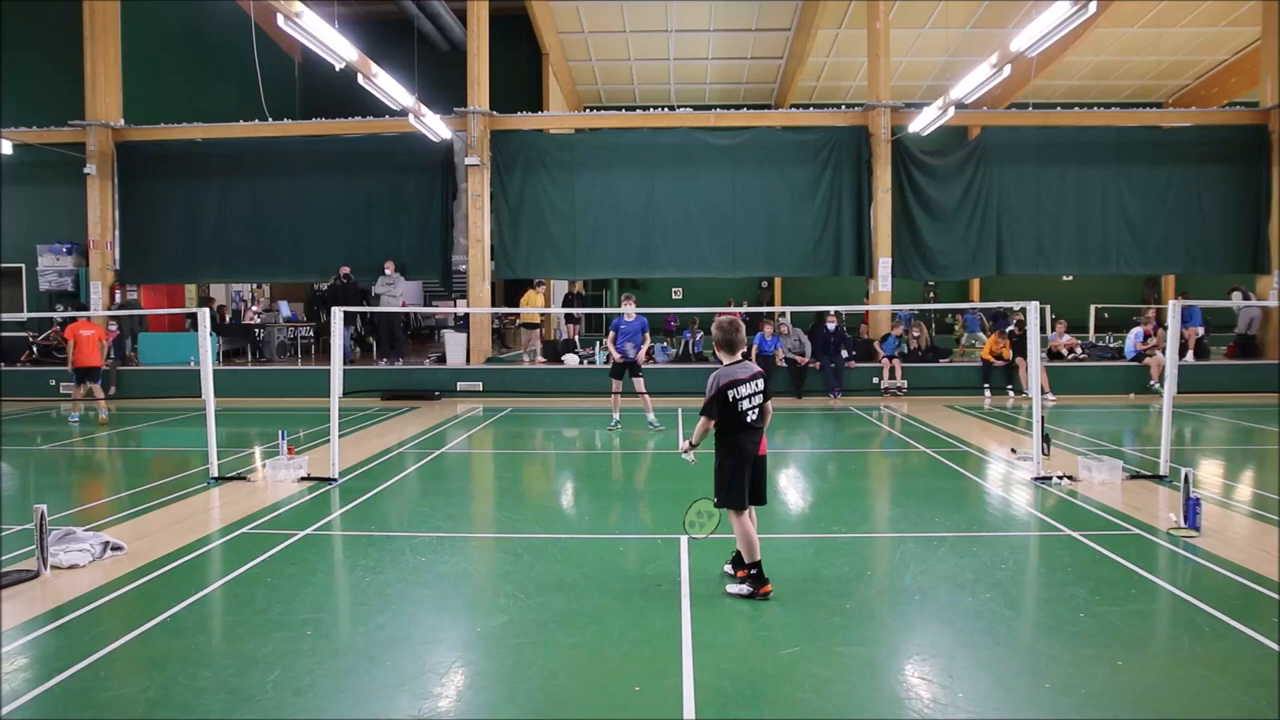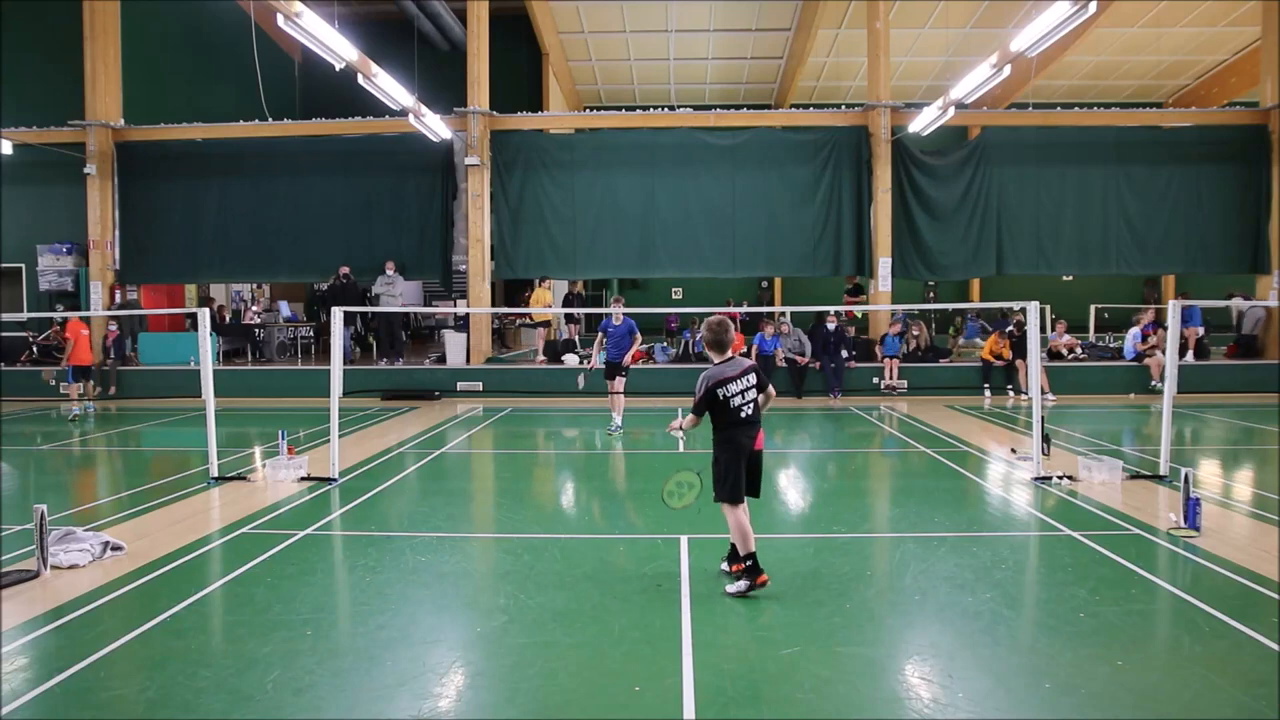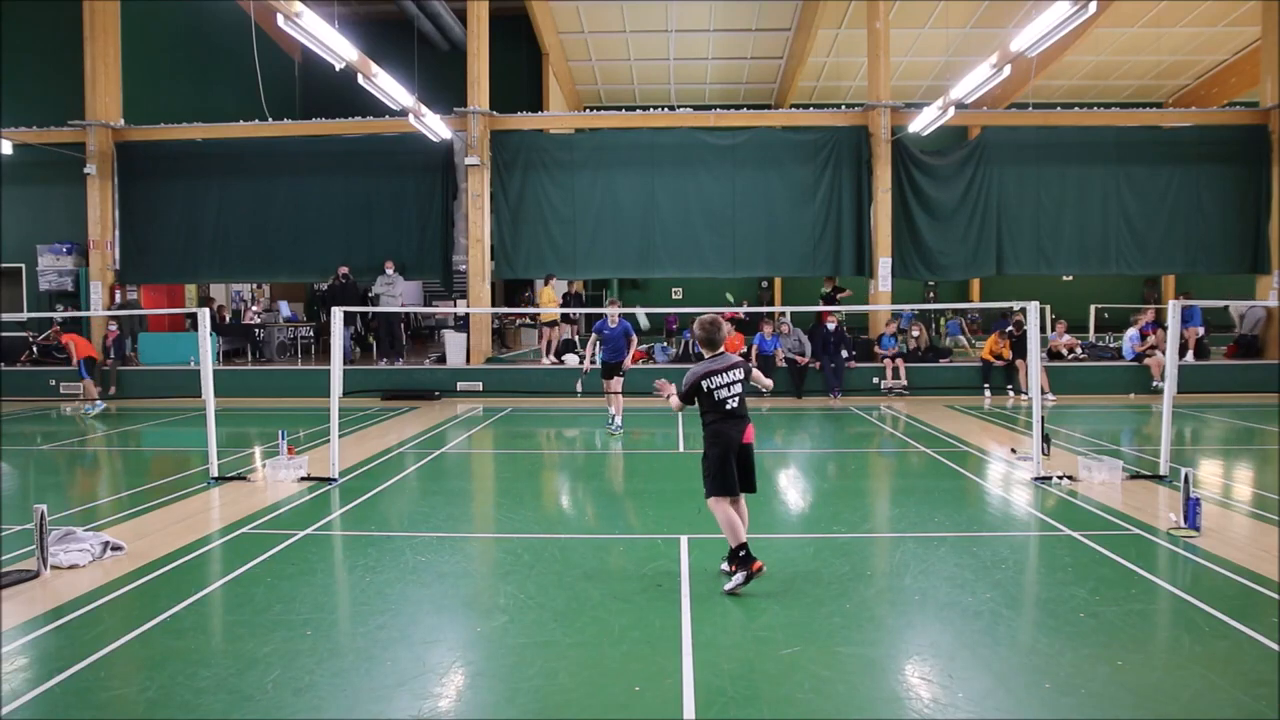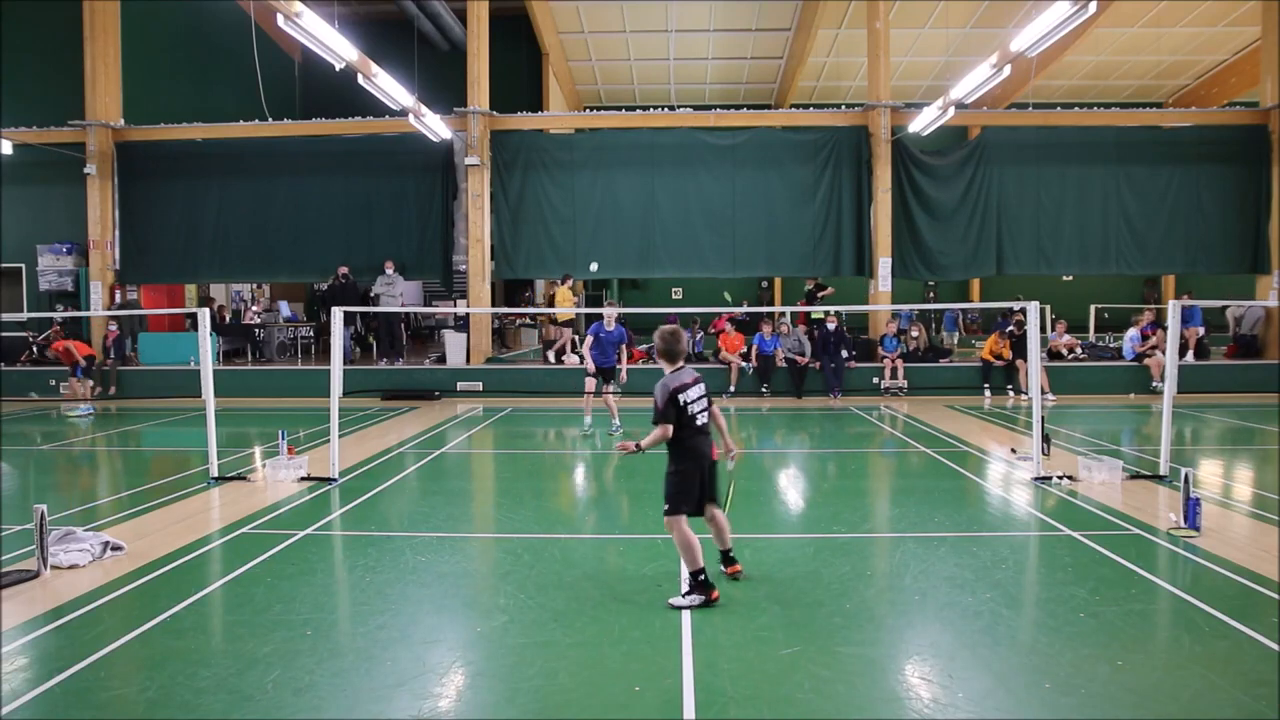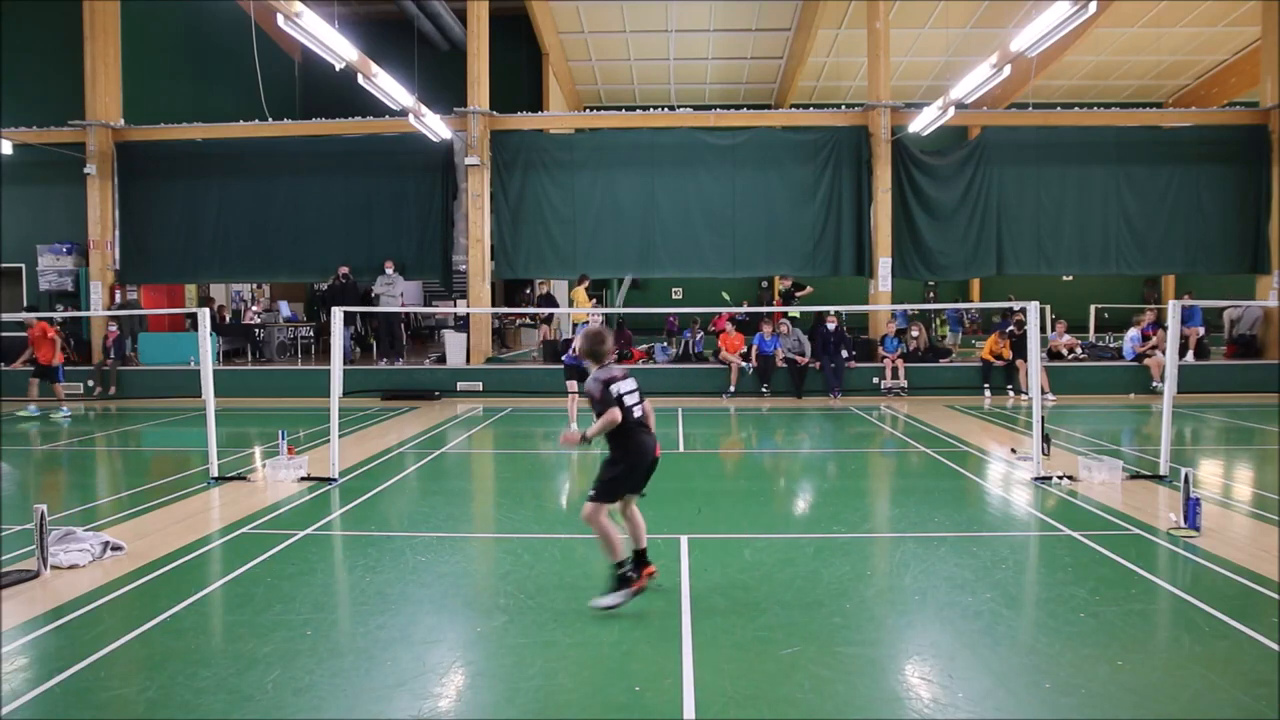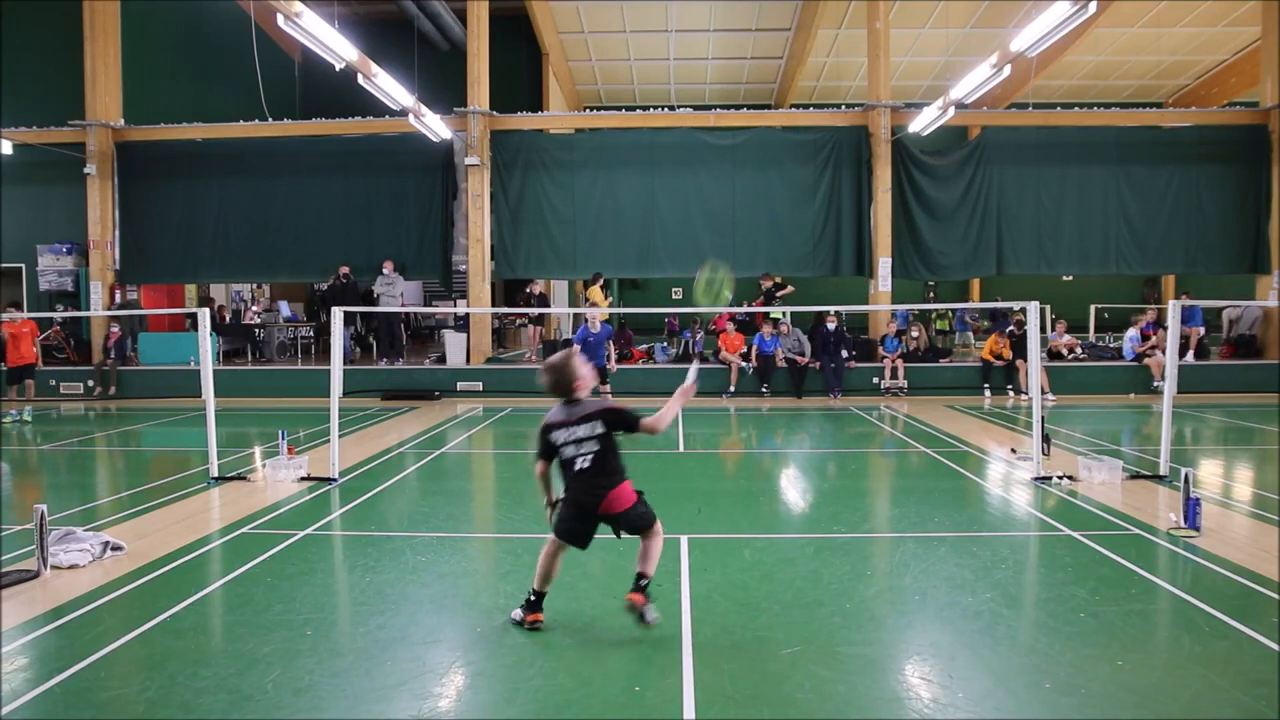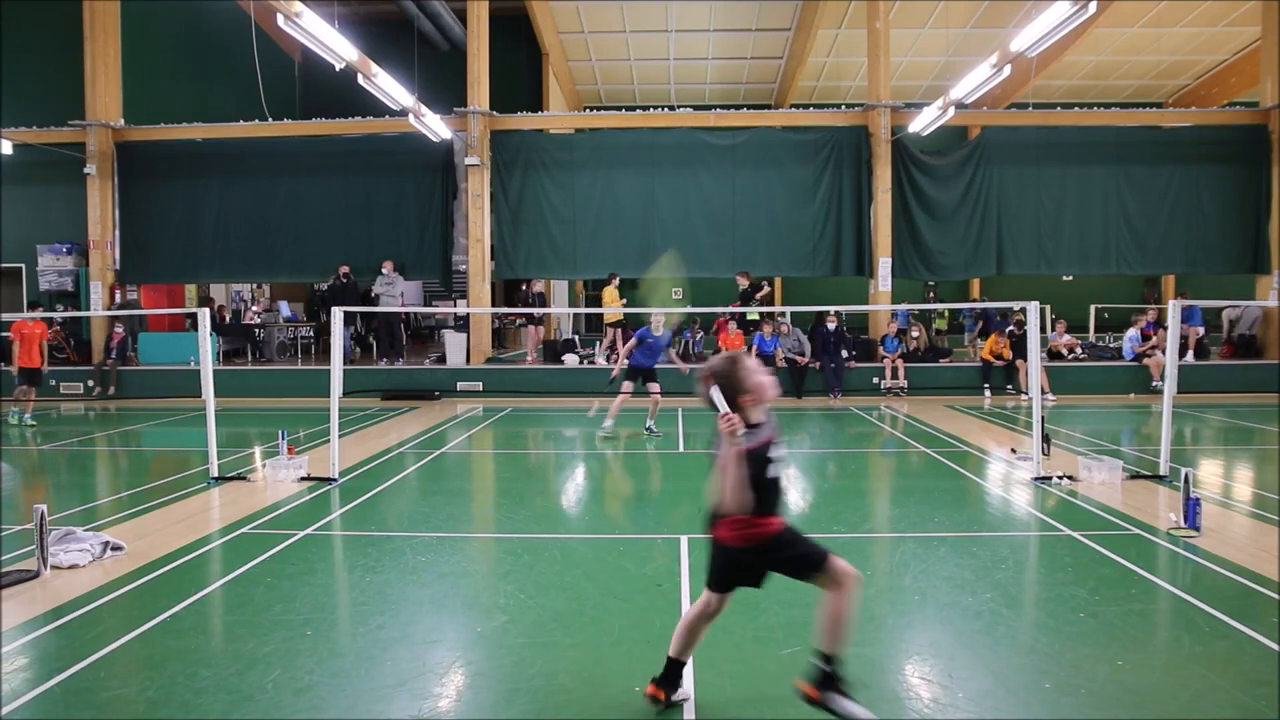
dt=0.5s
person 1, frame 1
left shoulder: (719, 378)
right shoulder: (757, 372)
left elbow: (707, 422)
right elbow: (767, 410)
left wrist: (691, 444)
left hip: (732, 451)
right hip: (757, 448)
left knee: (737, 513)
right knee: (747, 509)
left ankle: (757, 579)
right ankle: (741, 563)
person 1, frame 2
left shoulder: (709, 379)
right shoulder: (750, 366)
left elbow: (695, 419)
right elbow: (769, 394)
left wrist: (679, 425)
left hip: (729, 446)
right hip: (754, 440)
left knee: (731, 507)
right knee: (739, 501)
left ankle: (753, 571)
right ankle: (736, 558)
person 1, frame 3
left shoulder: (696, 374)
right shoulder: (738, 362)
left elbow: (679, 406)
right elbow: (753, 374)
left wrist: (670, 393)
right wrist: (765, 383)
left hip: (719, 440)
right hip: (743, 435)
left knee: (717, 502)
right knee: (736, 497)
left ankle: (746, 560)
right ankle: (736, 558)
person 1, frame 4
left shoulder: (665, 387)
right shoulder: (696, 377)
left elbow: (665, 432)
right elbow: (714, 412)
left wrist: (638, 446)
right wrist: (728, 443)
left hip: (684, 458)
right hip: (706, 451)
left knee: (674, 521)
right knee: (710, 510)
left ankle: (702, 586)
right ankle: (729, 561)
person 1, frame 5
left shoulder: (596, 382)
right shoulder: (625, 374)
left elbow: (613, 417)
right elbow: (648, 410)
left wrist: (583, 437)
left hip: (628, 452)
right hip: (648, 448)
left knee: (592, 512)
right knee: (625, 500)
left ankle: (626, 578)
right ankle: (640, 564)
person 1, frame 6
left shoulder: (550, 422)
right shoulder: (602, 410)
left elbow: (542, 469)
right elbow: (654, 426)
left wrist: (550, 499)
right wrist: (680, 396)
left hip: (579, 500)
right hip: (616, 496)
left knee: (555, 544)
right knee: (653, 533)
left ankle: (533, 608)
right ankle: (639, 592)
person 1, frame 7
left shoulder: (738, 423)
right shoulder: (750, 446)
right elbow: (734, 507)
right wrist: (731, 447)
left hip: (729, 533)
right hip: (758, 533)
left knee: (712, 601)
right knee: (844, 579)
left ankle: (666, 682)
right ankle: (823, 681)
